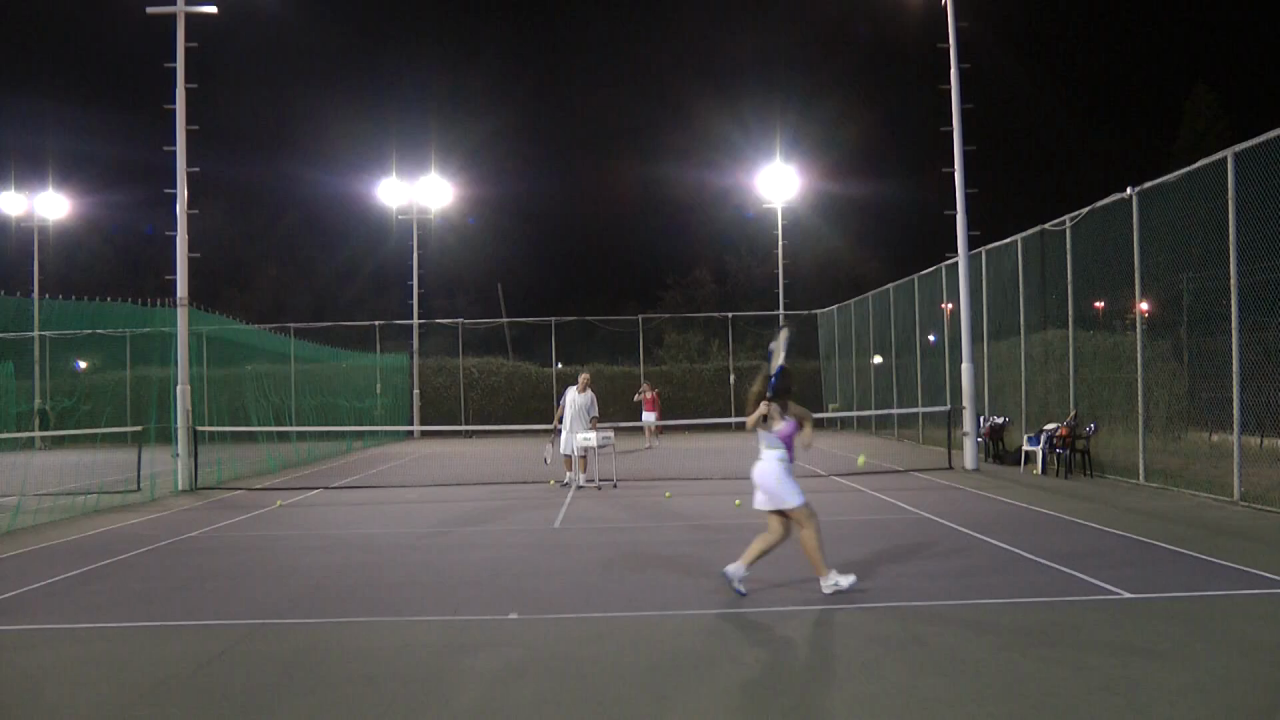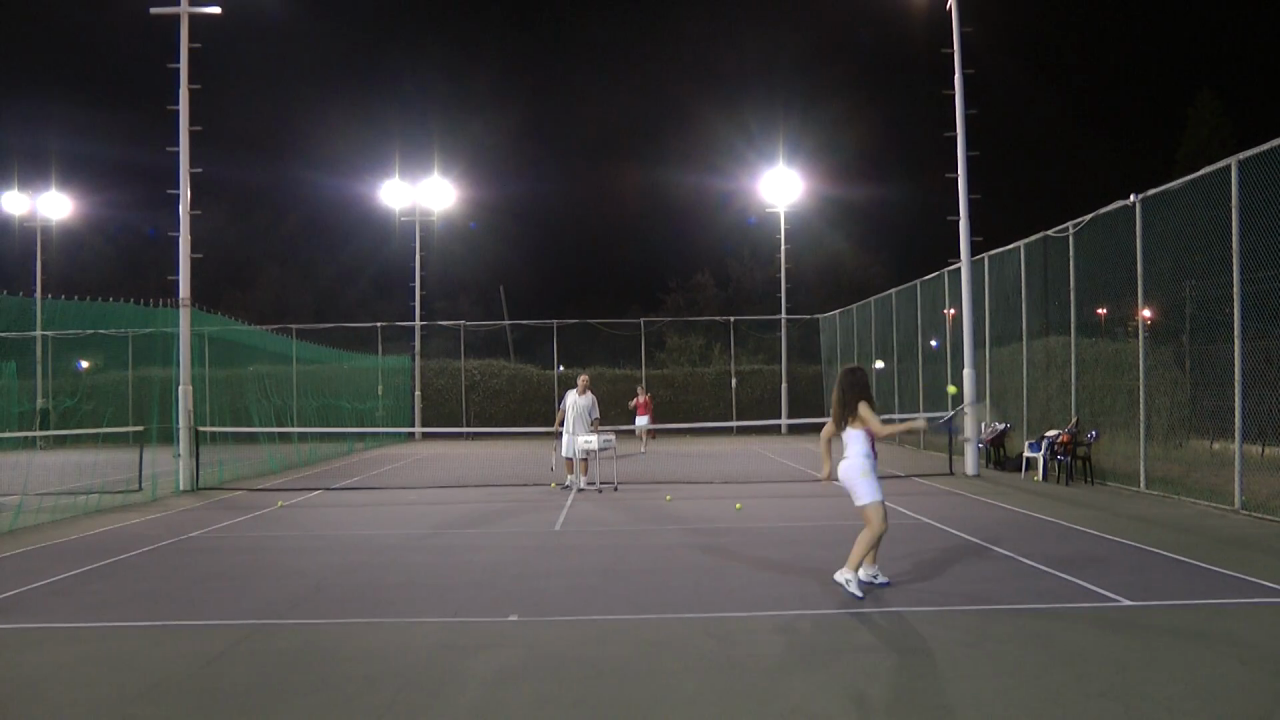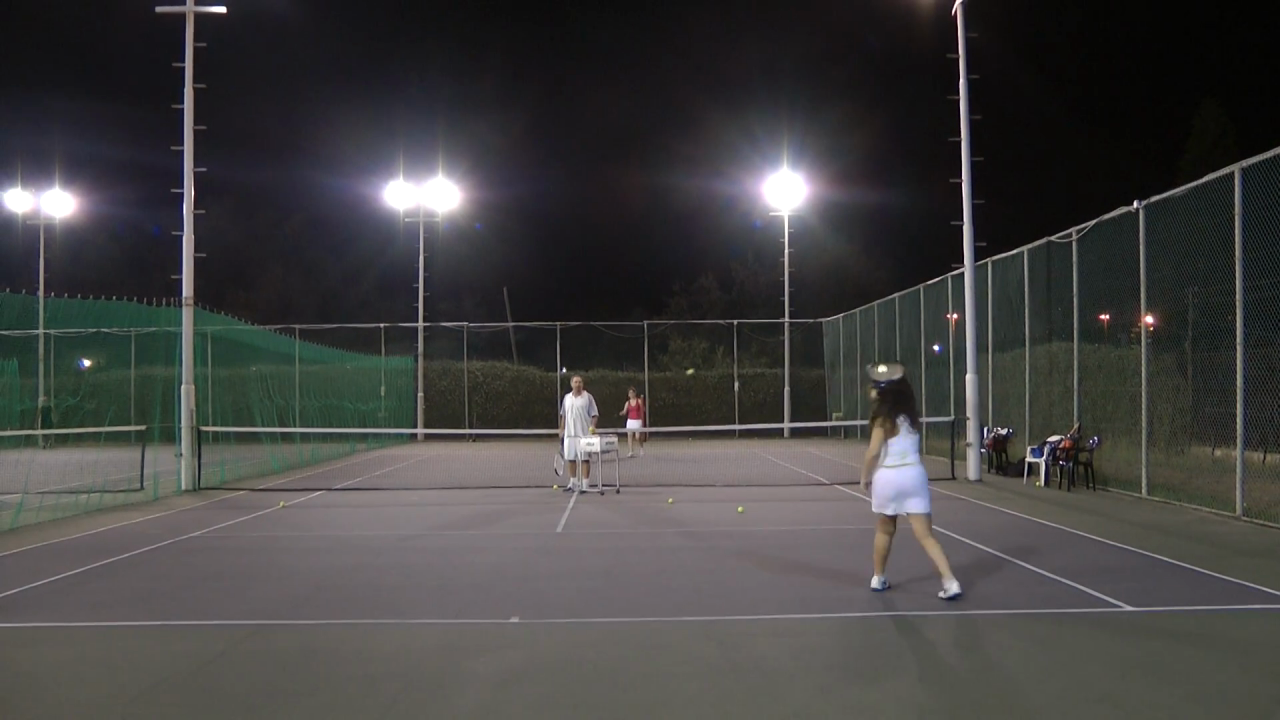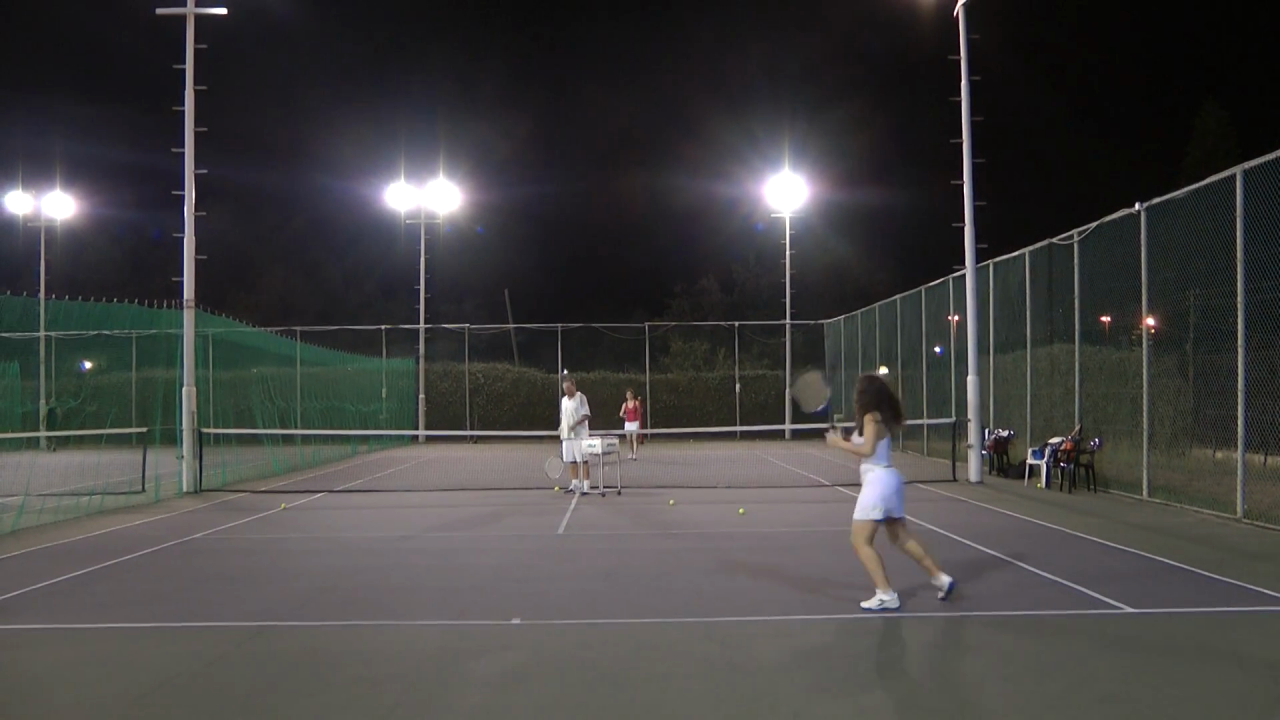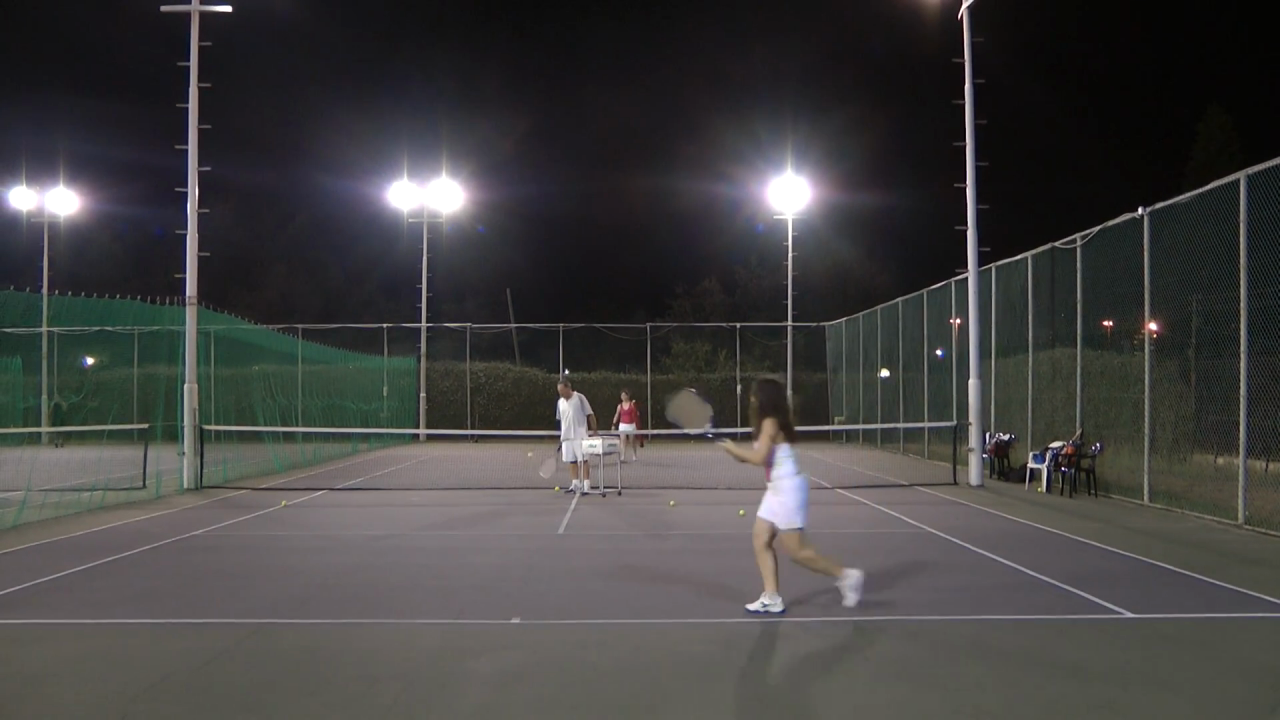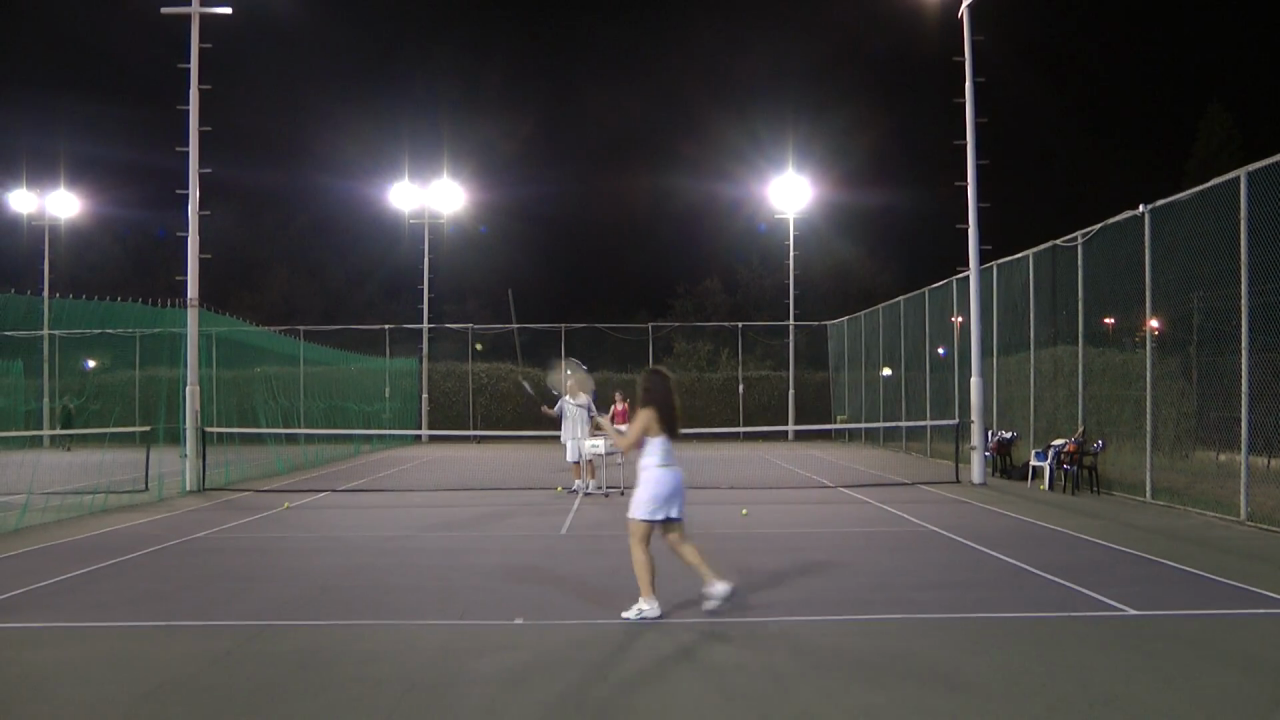
dt=0.5s
person 1, frame 1
left shoulder: (786, 407)
right shoulder: (769, 408)
left elbow: (806, 415)
right elbow: (750, 424)
left wrist: (807, 431)
right wrist: (758, 413)
left hip: (771, 473)
right hip: (774, 472)
left knee: (778, 531)
right knee: (809, 523)
left ankle: (738, 567)
right ankle: (827, 578)
person 1, frame 2
left shoulder: (843, 410)
right shoulder: (861, 406)
left elbow: (824, 436)
right elbow: (881, 431)
left wrist: (827, 464)
right wrist: (912, 425)
left hip: (850, 467)
right hip: (858, 469)
left knee: (877, 521)
right knee: (876, 526)
left ankle: (868, 569)
right ankle: (847, 573)
person 1, frame 3
left shoulder: (884, 418)
right shoulder: (911, 415)
left elbow: (873, 452)
left wrist: (865, 475)
right wrist: (879, 398)
left hip: (887, 477)
right hip: (913, 475)
left knee: (884, 531)
right knee: (925, 536)
left ankle: (878, 578)
right ankle: (950, 582)
person 1, frame 4
left shoulder: (871, 417)
right shoulder: (878, 419)
left elbow: (866, 450)
left wrist: (840, 443)
right wrist: (844, 439)
left hip: (878, 482)
right hip: (888, 479)
left knee: (860, 541)
right knee: (902, 538)
left ankle: (886, 594)
right ankle: (940, 578)
person 1, frame 5
left shoulder: (770, 423)
right shoulder: (772, 423)
left elbow: (759, 458)
left wrist: (733, 449)
right wrist: (742, 454)
left hip: (788, 488)
right hip: (777, 490)
left knee: (797, 551)
right knee: (761, 542)
left ankle: (846, 577)
right ankle: (771, 598)
person 1, frame 6
left shoulder: (646, 414)
right shoulder: (669, 415)
left elbow: (625, 445)
left wrist: (607, 427)
left hip: (653, 481)
right hip: (672, 477)
left knee: (637, 542)
right knee: (677, 542)
left ankle: (648, 603)
right ankle: (714, 583)
